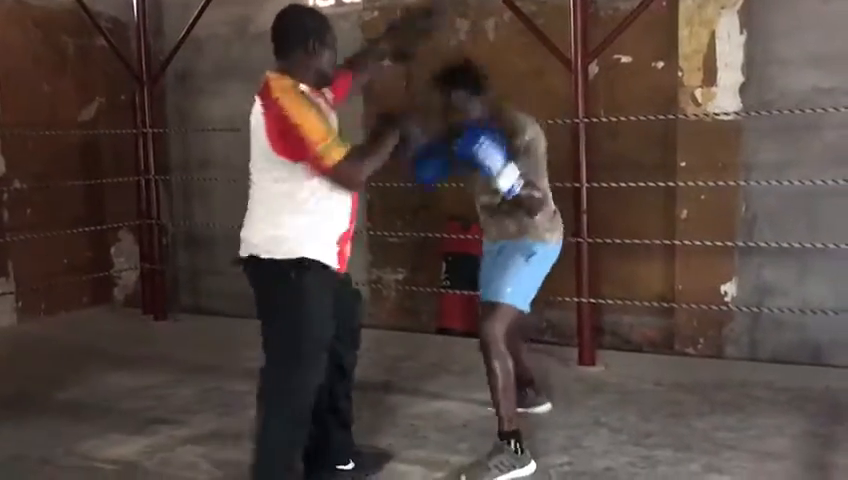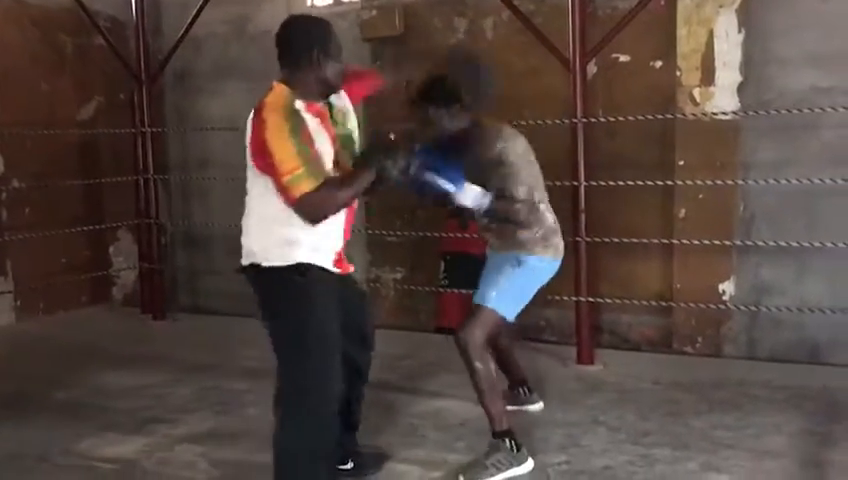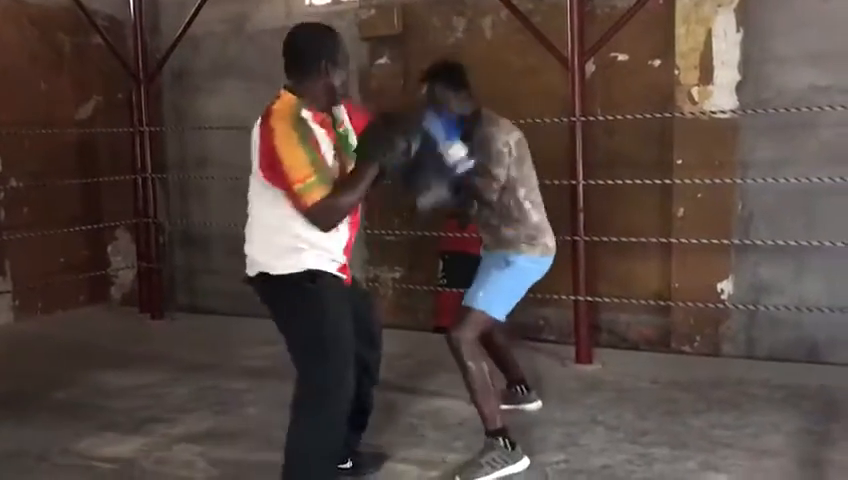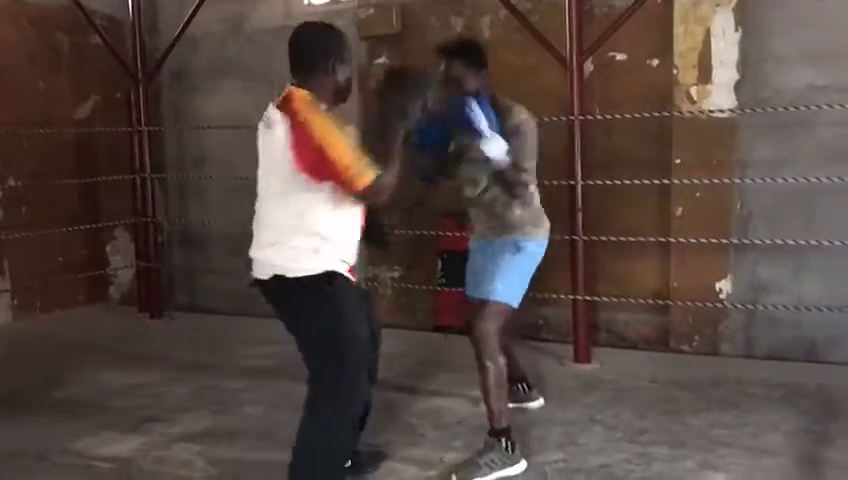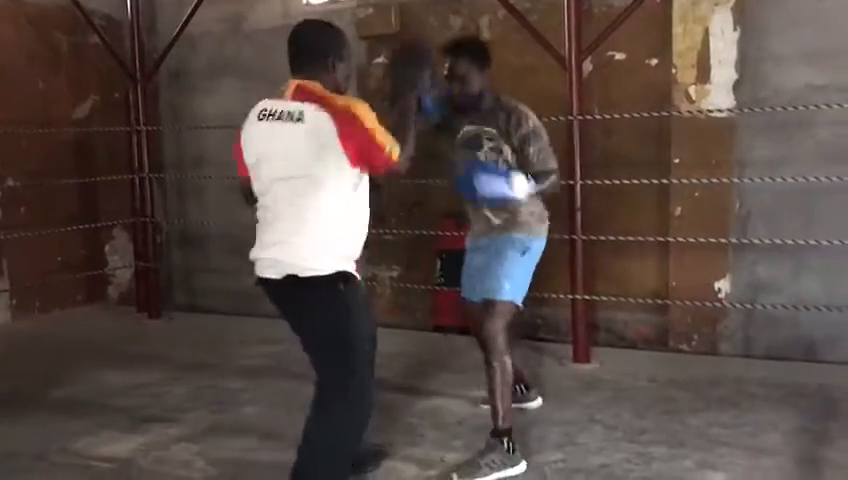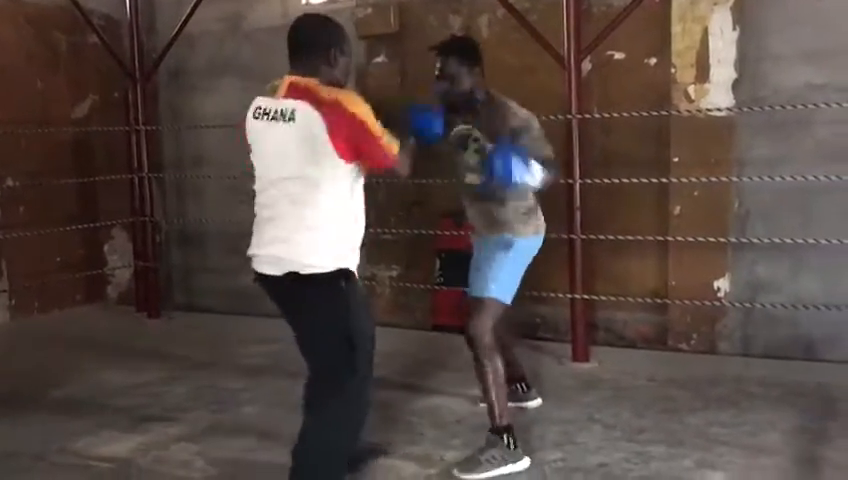
dt=0.1s
person 1, frame 1
left shoulder: (310, 90)
right shoulder: (286, 102)
left elbow: (351, 68)
right elbow: (350, 174)
left wrist: (395, 39)
right wrist: (392, 133)
left hip: (318, 257)
right hip: (287, 261)
left knee: (337, 357)
right knee: (294, 374)
person 1, frame 2
left shoulder: (331, 96)
right shoulder: (280, 119)
left elbow: (364, 79)
right elbow: (313, 206)
right wrist: (373, 167)
left hip: (322, 262)
right hip: (287, 267)
left knee: (351, 350)
right knee: (310, 377)
person 1, frame 3
left shoulder: (331, 113)
right shoulder: (286, 127)
left elbow: (364, 134)
right elbow: (324, 214)
right wrist: (371, 164)
left hip: (318, 268)
right hip: (293, 274)
left knee: (361, 352)
right knee: (327, 382)
person 1, frame 4
left shoulder: (302, 111)
right shoulder: (312, 122)
right elbow: (377, 191)
right wrist: (398, 128)
left hip: (321, 269)
right hip: (305, 275)
left knee: (361, 351)
right knee: (341, 382)
person 1, frame 5
left shoulder: (262, 111)
right shoulder: (344, 113)
left elbow: (251, 186)
right elbow: (398, 161)
right wrist: (407, 104)
left hip: (277, 264)
right hip: (318, 272)
left knee: (345, 366)
right knee: (348, 382)
person 1, frame 6
left shoulder: (261, 107)
right shoulder: (340, 109)
right elbow: (399, 165)
right wrist: (404, 133)
left hip: (275, 261)
right hip: (317, 269)
left knee: (334, 367)
right knee: (345, 380)
person 2, frame 1
left shoulder: (522, 131)
right shoulder: (461, 131)
left elbow: (533, 202)
left wrist: (499, 169)
right wrist: (430, 167)
left hip: (534, 240)
right hip: (499, 237)
left knee: (490, 332)
right knee: (498, 322)
right ankle: (529, 392)
person 2, frame 2
left shoulder: (500, 146)
right shoulder: (459, 144)
left elbow: (519, 216)
left wrist: (467, 196)
left hip: (533, 252)
right hip: (505, 247)
left knee: (471, 336)
right knee: (488, 326)
right ankle: (522, 391)
person 2, frame 3
left shoulder: (496, 133)
right shoulder: (468, 132)
left elbow: (491, 196)
right elbow: (473, 195)
left hip: (523, 251)
right hip: (499, 247)
left knee: (462, 338)
right knee: (481, 324)
left ankle: (502, 446)
right ankle: (519, 390)
person 2, frame 4
left shoulder: (515, 118)
right shoulder: (458, 115)
left elbow: (519, 188)
right elbow: (447, 165)
left wrist: (489, 142)
right wrist: (428, 139)
left hip: (520, 237)
right hip: (486, 234)
left knee: (484, 327)
right knee: (480, 314)
right ankle: (521, 388)
person 2, frame 5
left shoulder: (520, 119)
right shoulder: (455, 113)
left elbow: (546, 179)
left wrist: (510, 186)
left hip: (520, 234)
right hip: (482, 234)
left knee: (492, 328)
right knee: (476, 315)
right ankle: (521, 388)
person 2, frame 6
left shoulder: (509, 115)
right shoulder: (452, 113)
left elbow: (546, 166)
left wrist: (522, 172)
right wrist: (428, 127)
left hip: (515, 233)
right hip: (486, 233)
left knee: (478, 327)
right knee: (485, 317)
right ankle: (520, 387)
